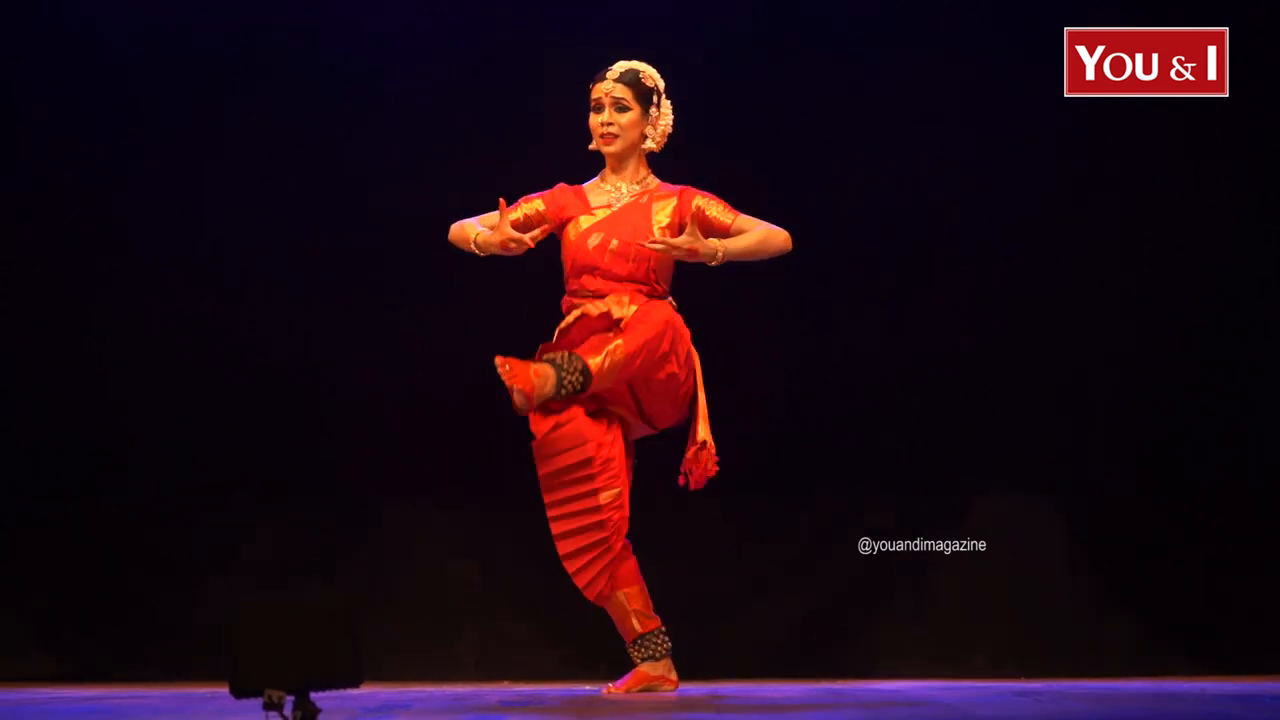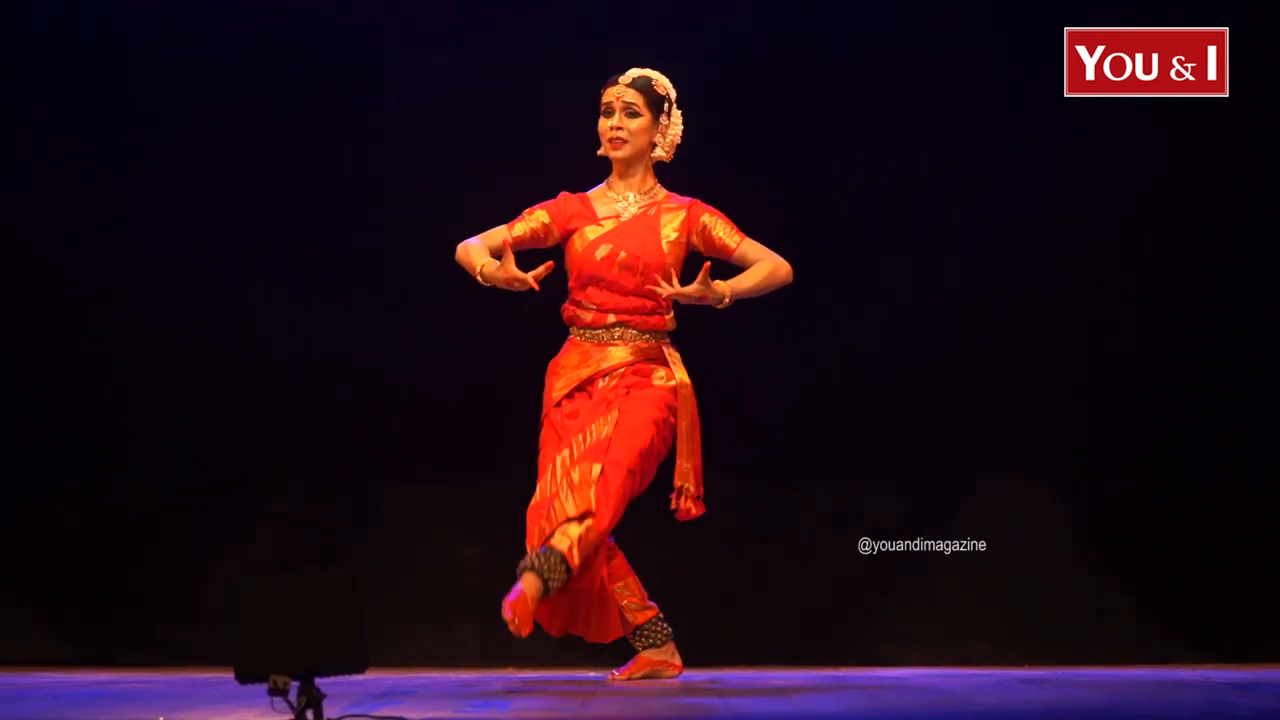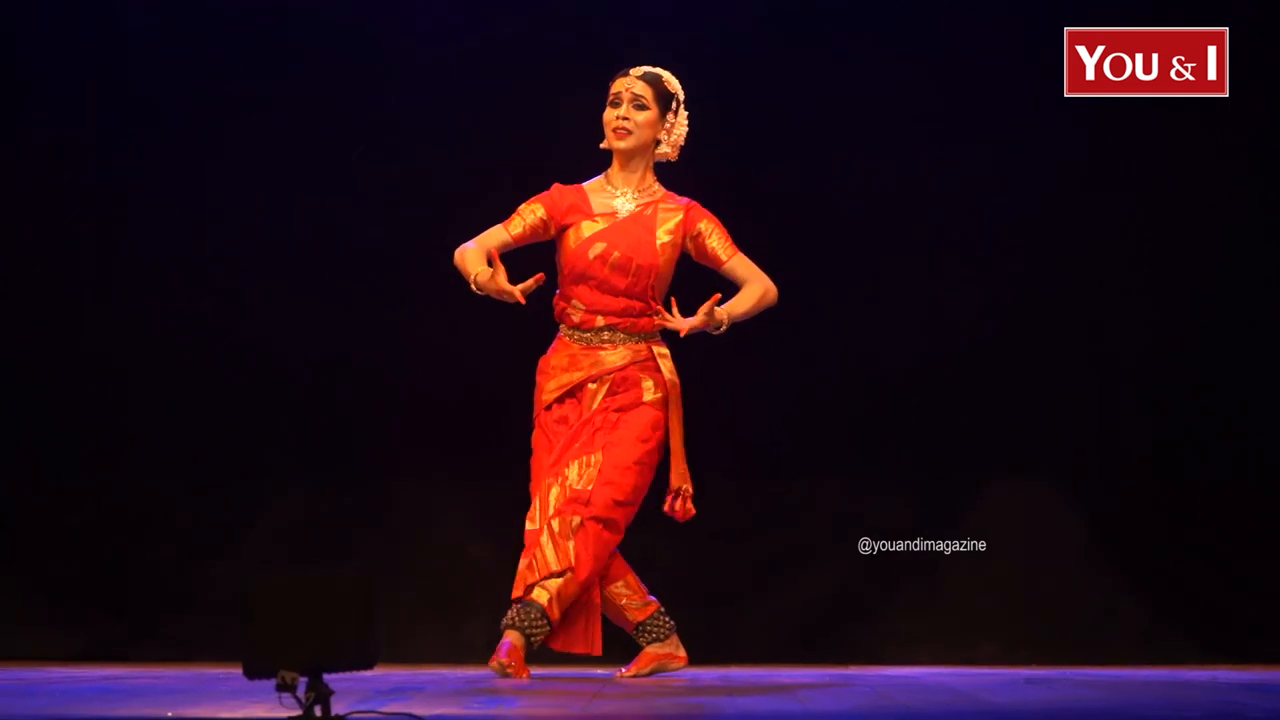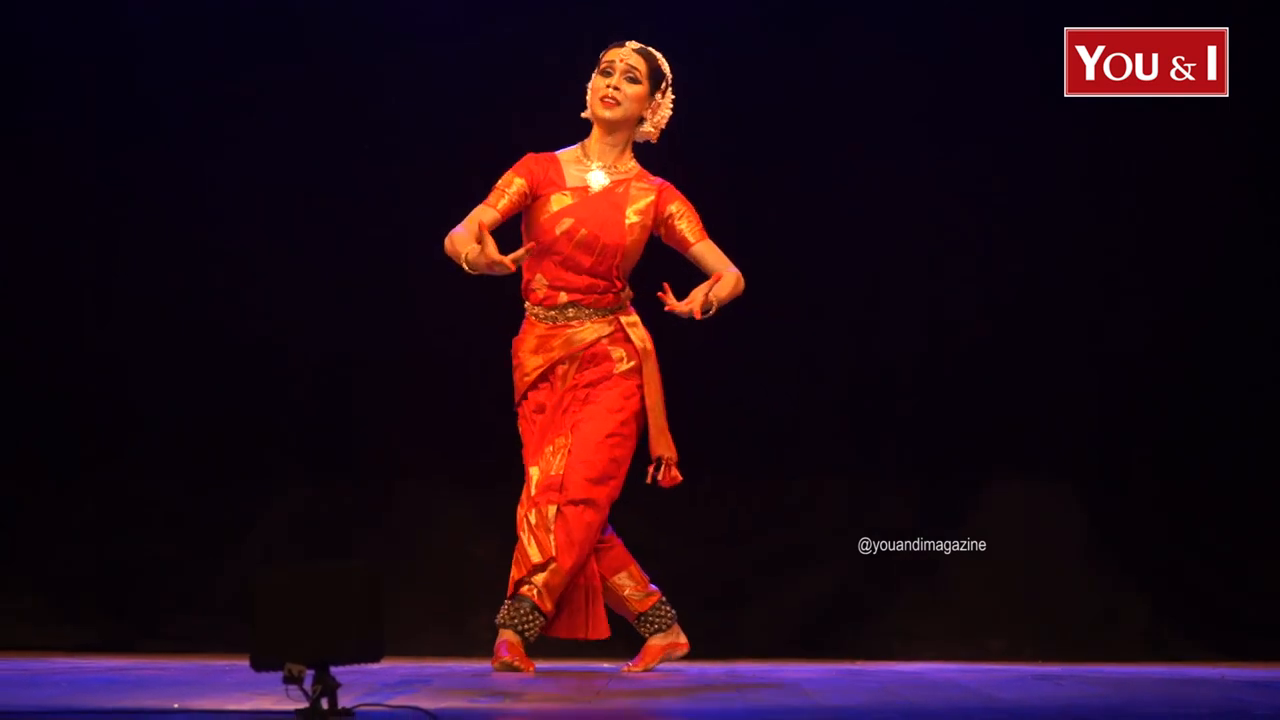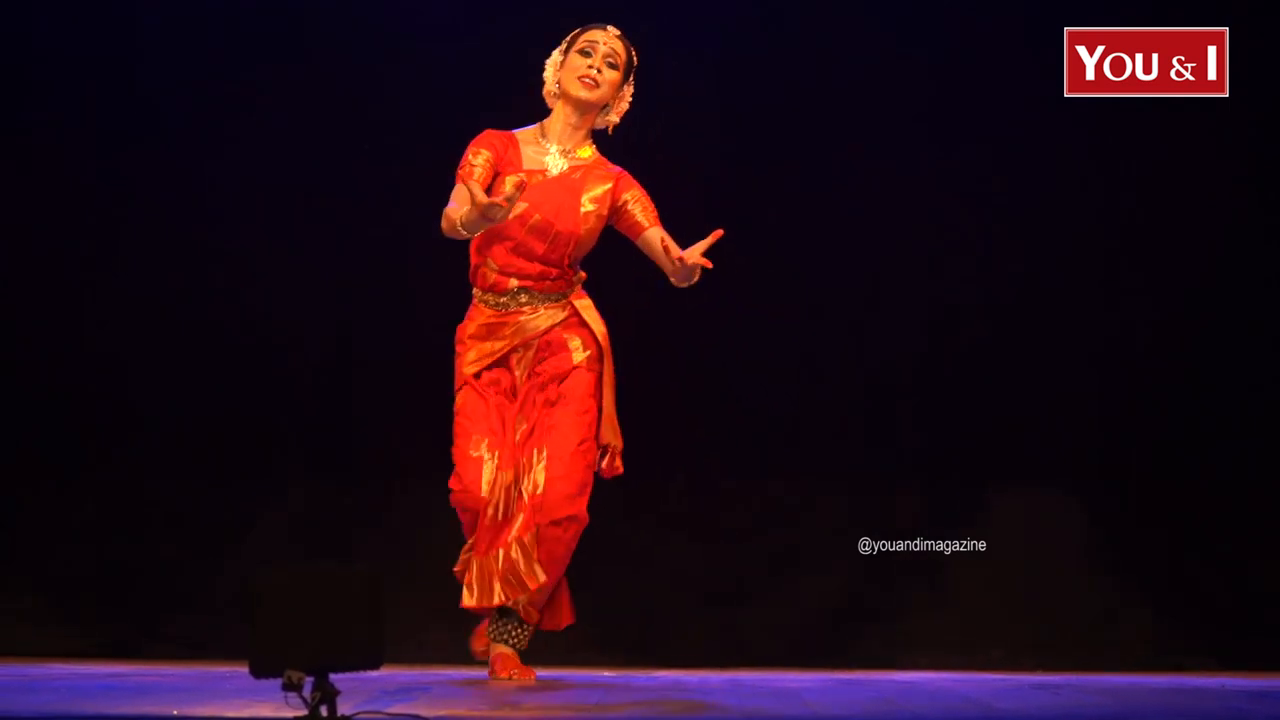
dt=0.3s
person 1, frame 1
left shoulder: (678, 202)
right shoulder: (565, 201)
left elbow: (778, 239)
right elbow: (459, 230)
left wrist: (707, 251)
right wrist: (491, 240)
left hip: (656, 367)
right hip: (582, 367)
left knee: (654, 323)
right knee: (591, 511)
left ankle: (550, 379)
right ankle: (653, 659)
person 1, frame 2
left shoulder: (685, 214)
right shoulder: (570, 210)
left elbow: (779, 268)
right elbow: (468, 248)
left wrist: (716, 294)
right wrist: (493, 270)
left hip: (646, 376)
right hip: (577, 375)
left knee: (601, 457)
right knee: (583, 520)
left ankle: (539, 573)
right ankle: (656, 645)
person 1, frame 3
left shoulder: (682, 216)
right shoulder: (565, 201)
left elbow: (763, 288)
right elbow: (468, 250)
left wrist: (712, 319)
right wrist: (484, 277)
left hip: (637, 381)
right hip: (566, 377)
left knee: (590, 507)
right knee: (561, 513)
left ankle: (521, 632)
right ankle: (661, 639)
person 1, frame 4
left shoulder: (655, 196)
right shoulder: (538, 170)
left elbow: (731, 275)
right elbow: (460, 233)
left wrist: (703, 300)
right wrist: (476, 253)
left hip: (610, 355)
right hip: (540, 356)
left knee: (573, 492)
right knee: (564, 505)
left ankle: (514, 628)
right ankle: (662, 628)
person 1, frame 5
left shoulder: (611, 183)
right shoulder: (494, 148)
left elbow: (676, 265)
right elbow: (452, 221)
left wrist: (689, 267)
right wrist: (478, 216)
left hip: (563, 339)
right hip: (487, 338)
left knee: (553, 495)
right knee: (483, 485)
left ankle: (508, 632)
right ankle: (492, 610)
